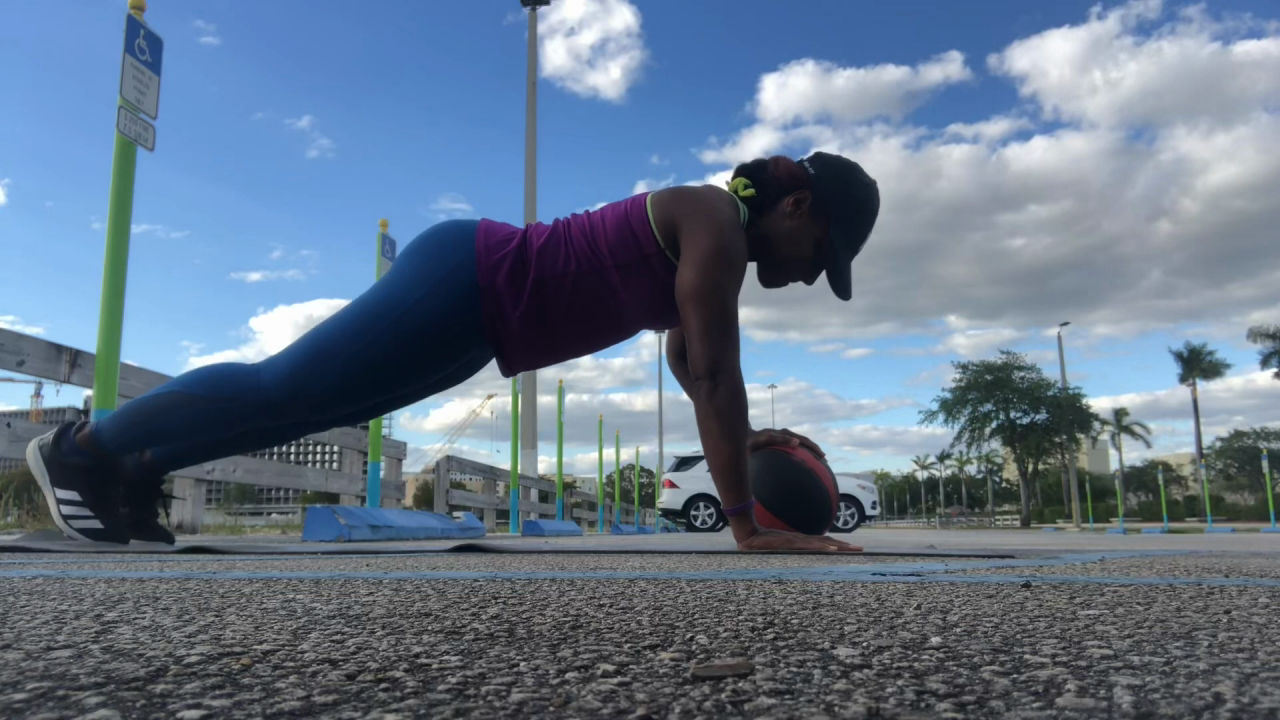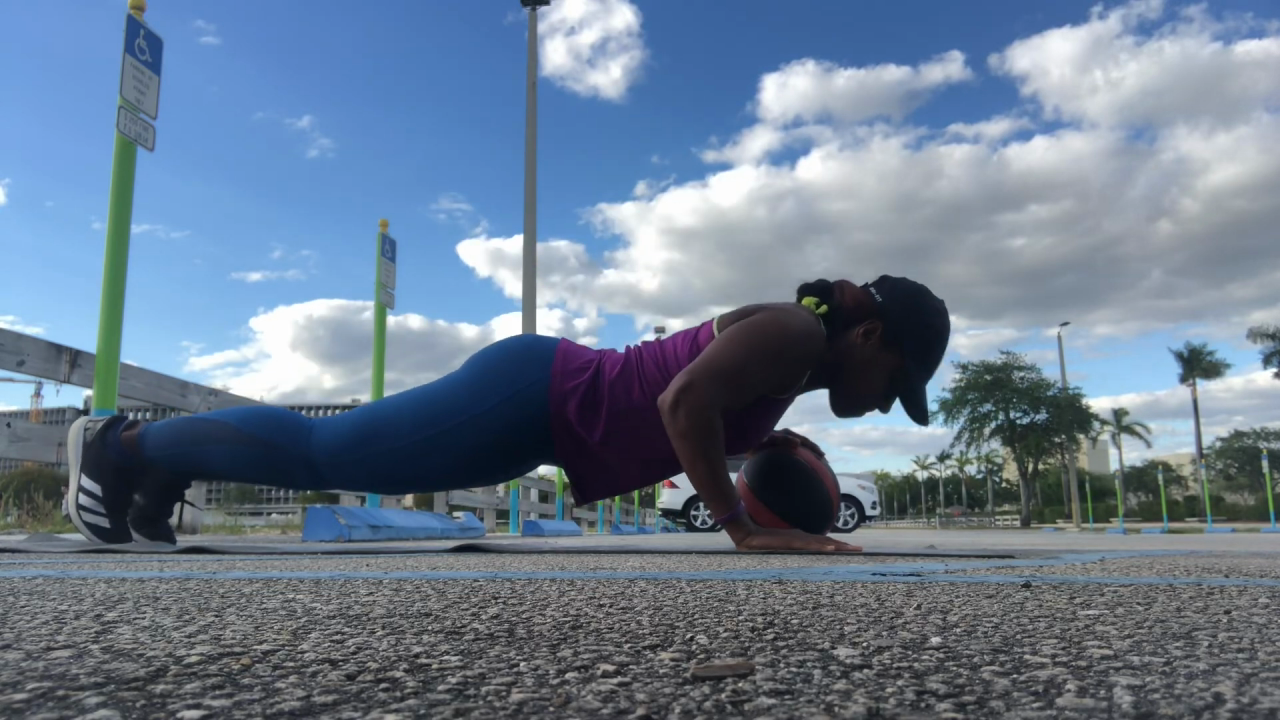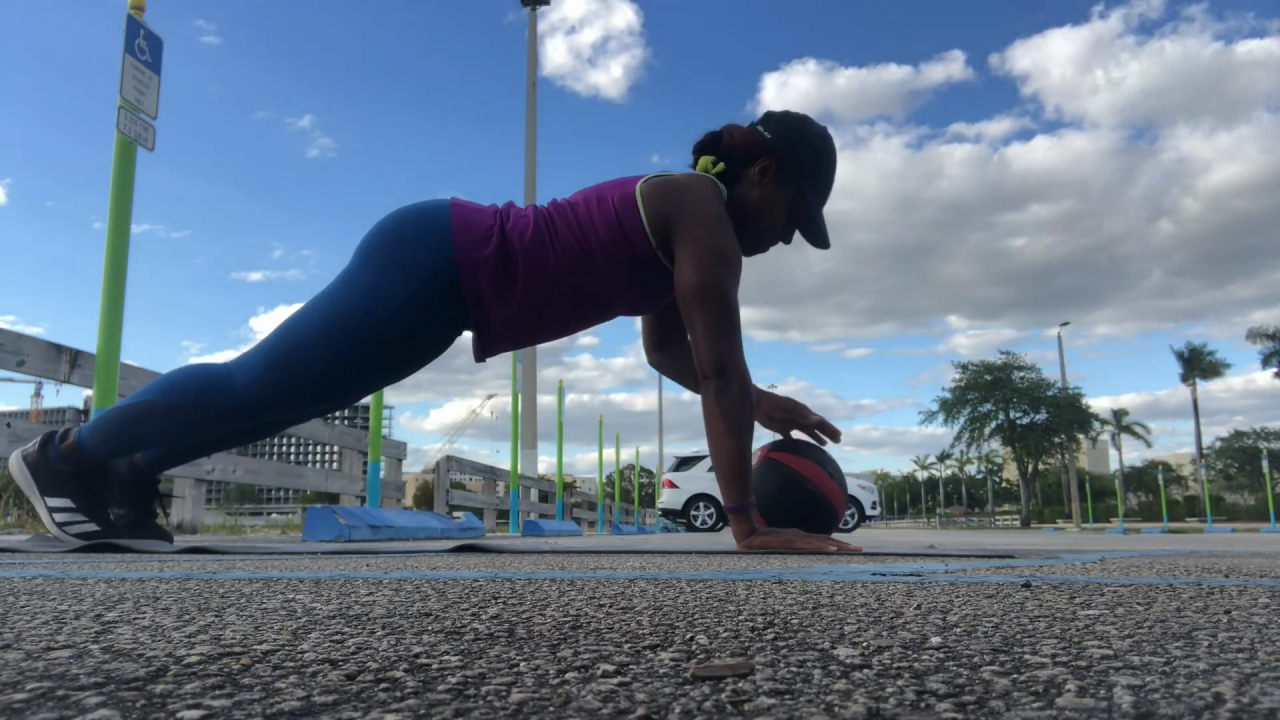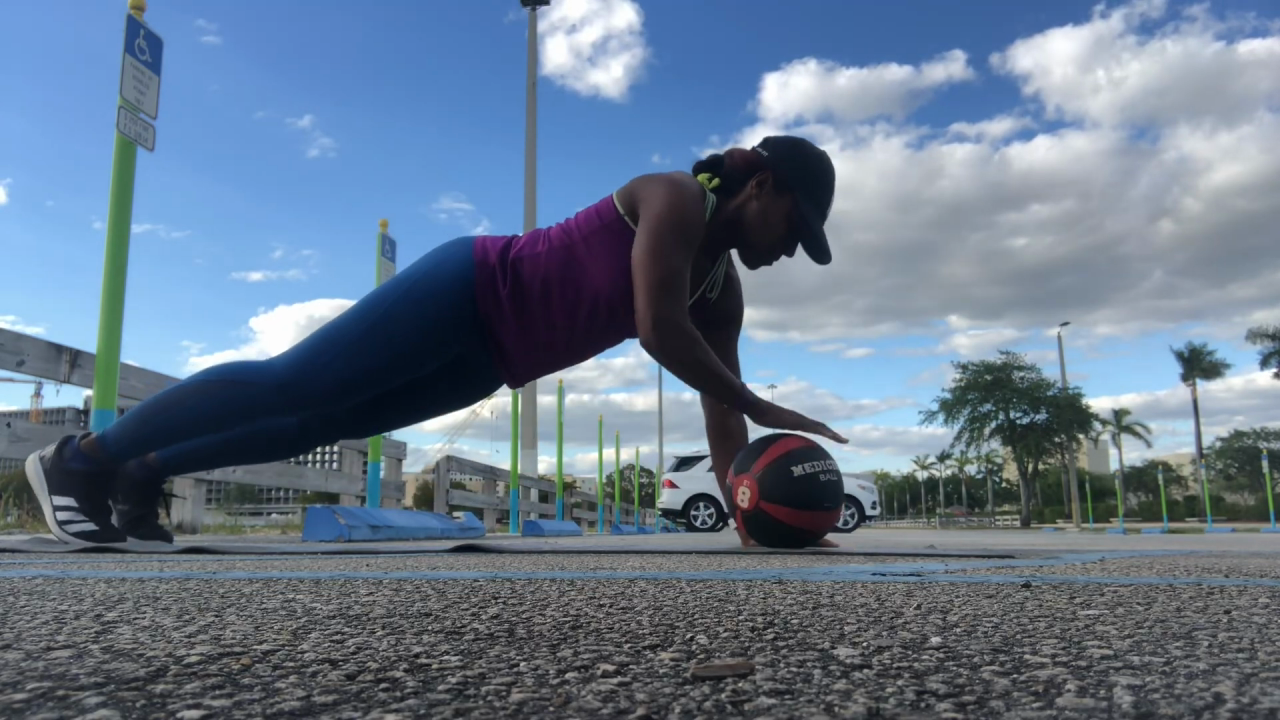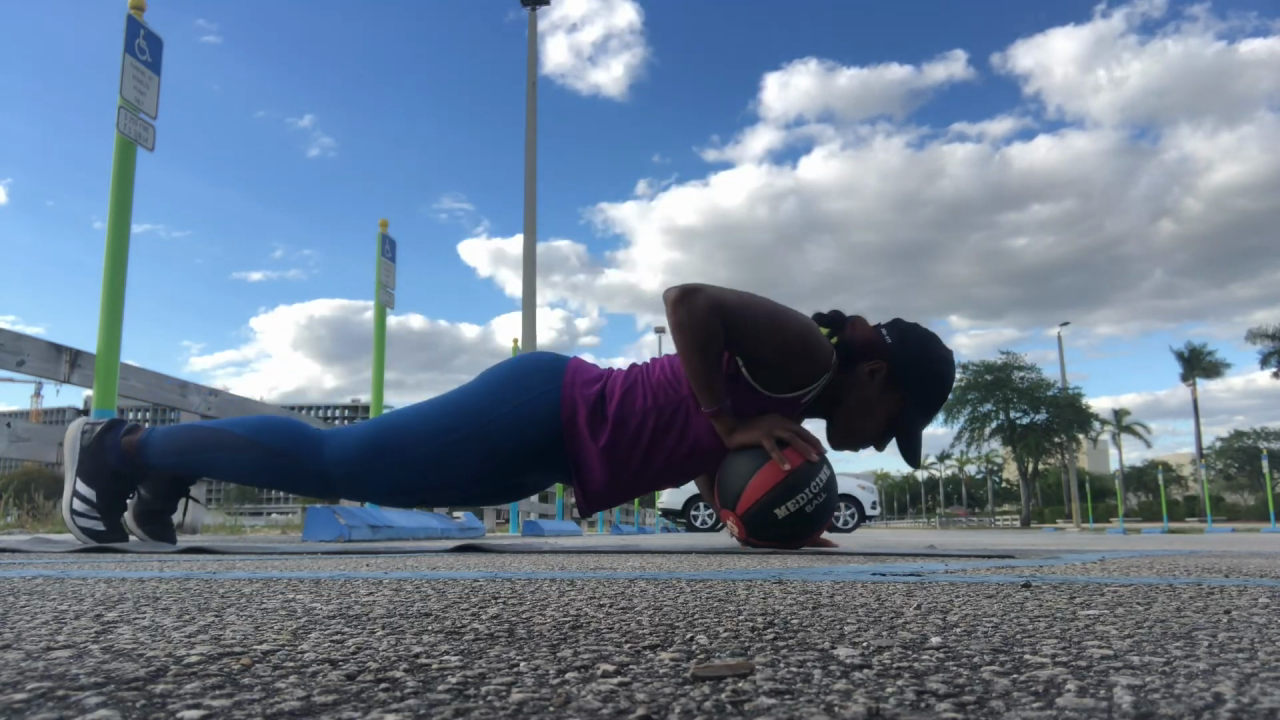
dt=1s
person 1, frame 1
left shoulder: (716, 240)
right shoulder: (718, 222)
left elbow: (687, 361)
right elbow: (715, 373)
left wrist: (743, 438)
right wrist: (746, 525)
left hip: (477, 310)
right hip: (463, 285)
left knee: (309, 405)
right knee: (281, 393)
left ankle: (140, 473)
right ankle: (80, 448)
person 1, frame 2
left shoulder: (786, 352)
right shoulder: (796, 334)
right elbow: (680, 403)
left wrist: (759, 441)
right wrist: (742, 525)
left hip: (549, 401)
right hip: (532, 402)
left knee: (331, 449)
right knee: (316, 449)
left ankle: (159, 469)
right ankle: (123, 444)
person 1, frame 3
left shoulder: (680, 218)
right shoulder: (704, 211)
left elbow: (667, 349)
right elbow: (721, 369)
left wrist: (763, 406)
right wrist: (746, 522)
left hip: (449, 269)
right hip: (432, 268)
left knee: (276, 393)
right knee: (255, 385)
left ankle: (128, 474)
right ankle: (66, 455)
person 1, frame 4
left shoulder: (722, 284)
right shoulder: (677, 197)
left elbow: (717, 404)
right elbow: (656, 327)
right wrist: (762, 408)
left hip: (488, 357)
right hip: (466, 293)
left knee: (321, 422)
right knee: (283, 388)
left ankle: (142, 474)
right ankle: (82, 458)
person 1, frame 5
left shoulder: (788, 396)
right shoulder: (805, 353)
left elbow: (712, 474)
right elbow: (687, 297)
right wrist: (729, 422)
left hip: (551, 443)
right hip: (539, 416)
left knee: (344, 460)
right knee: (330, 461)
left ankle: (163, 467)
right ankle: (119, 445)
